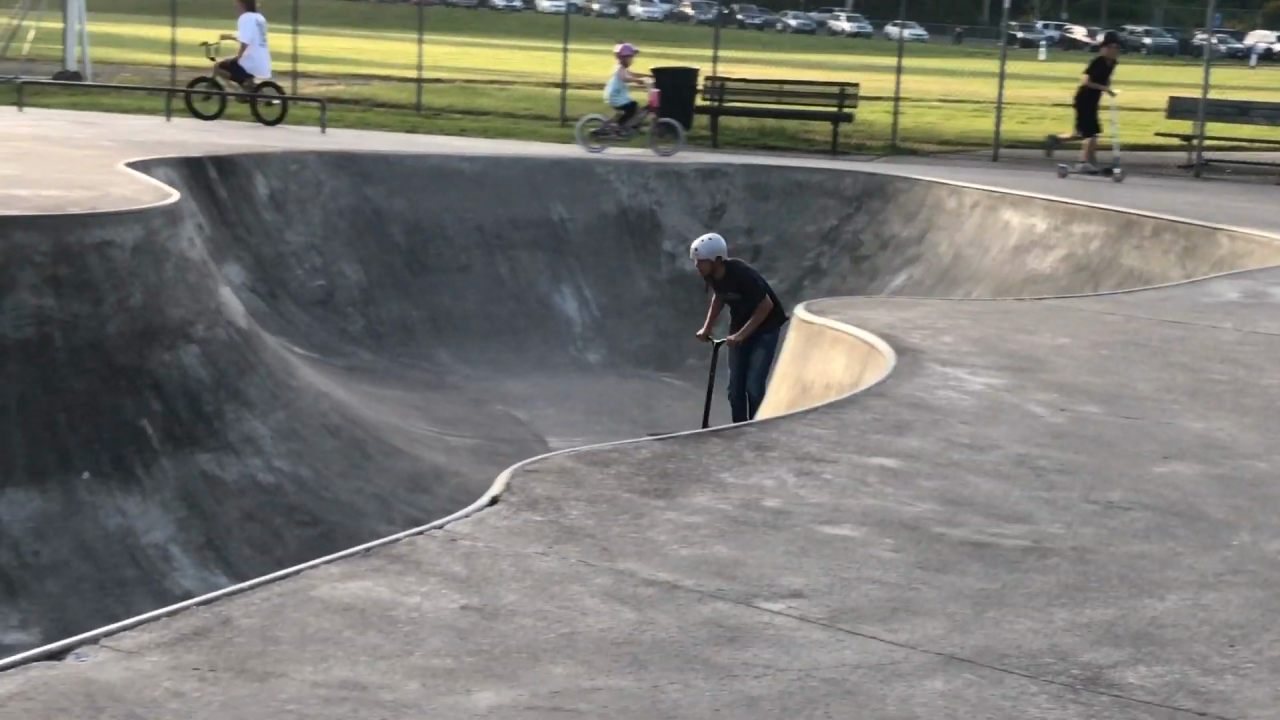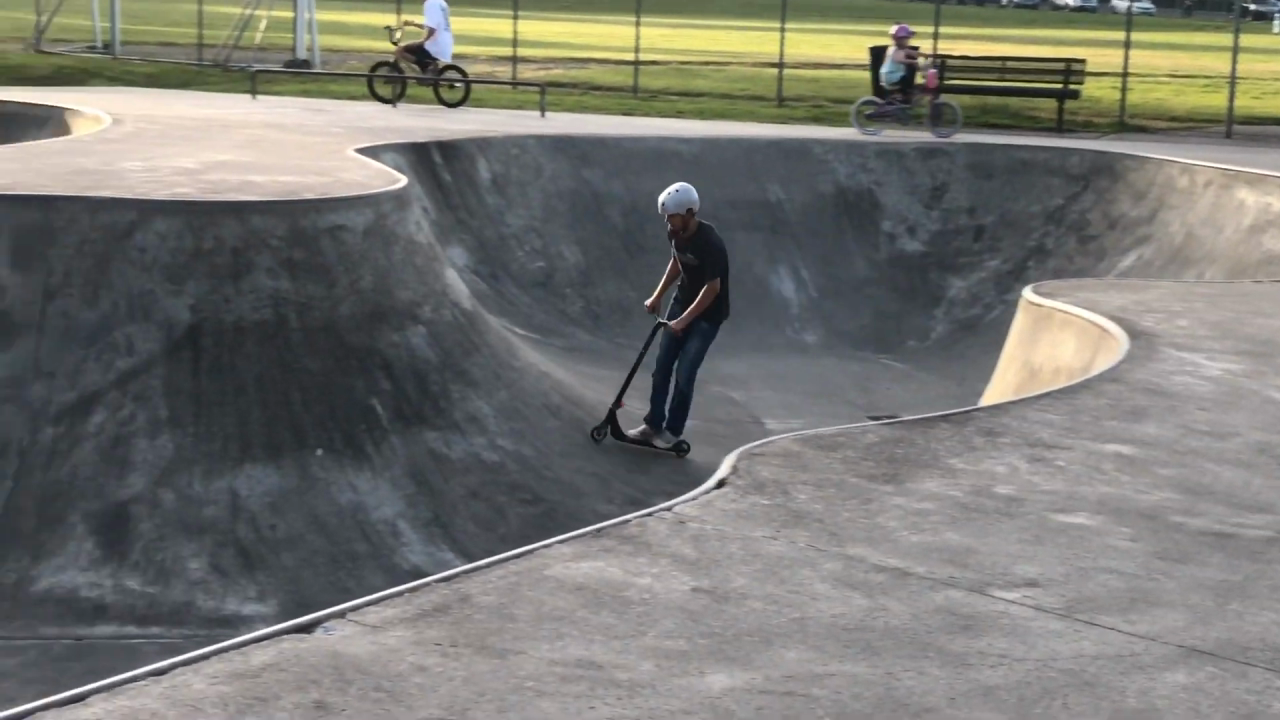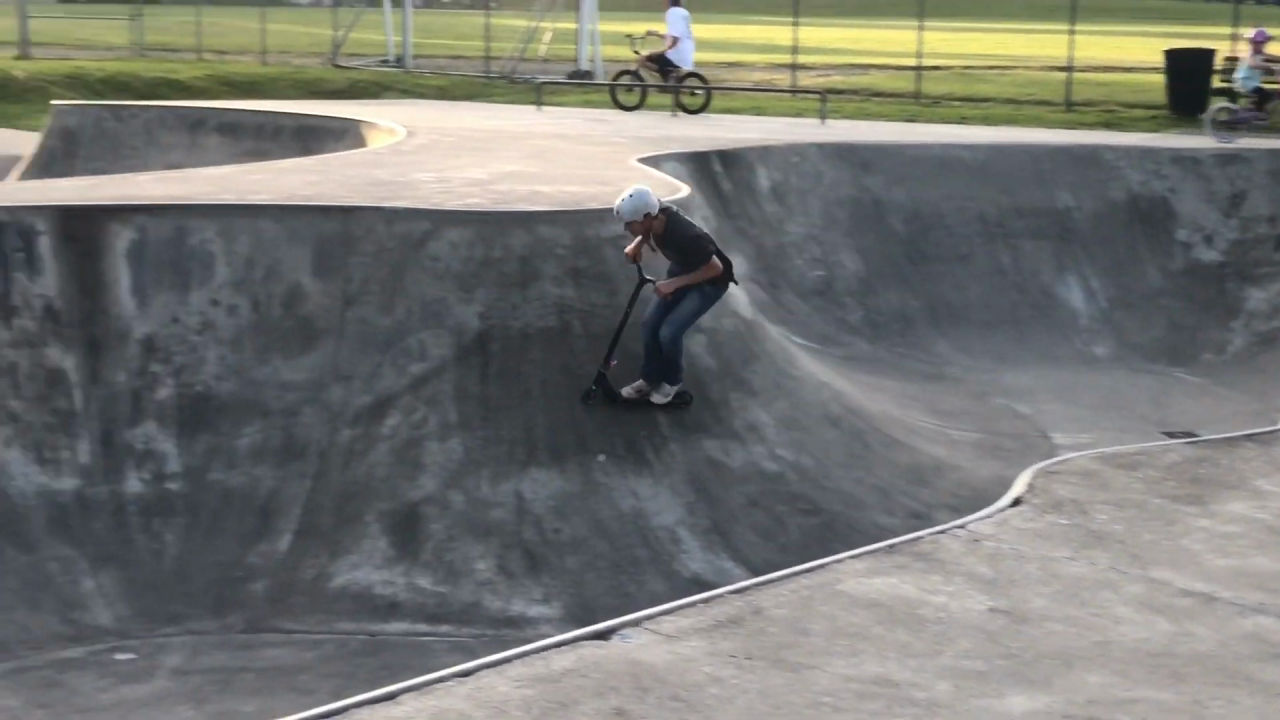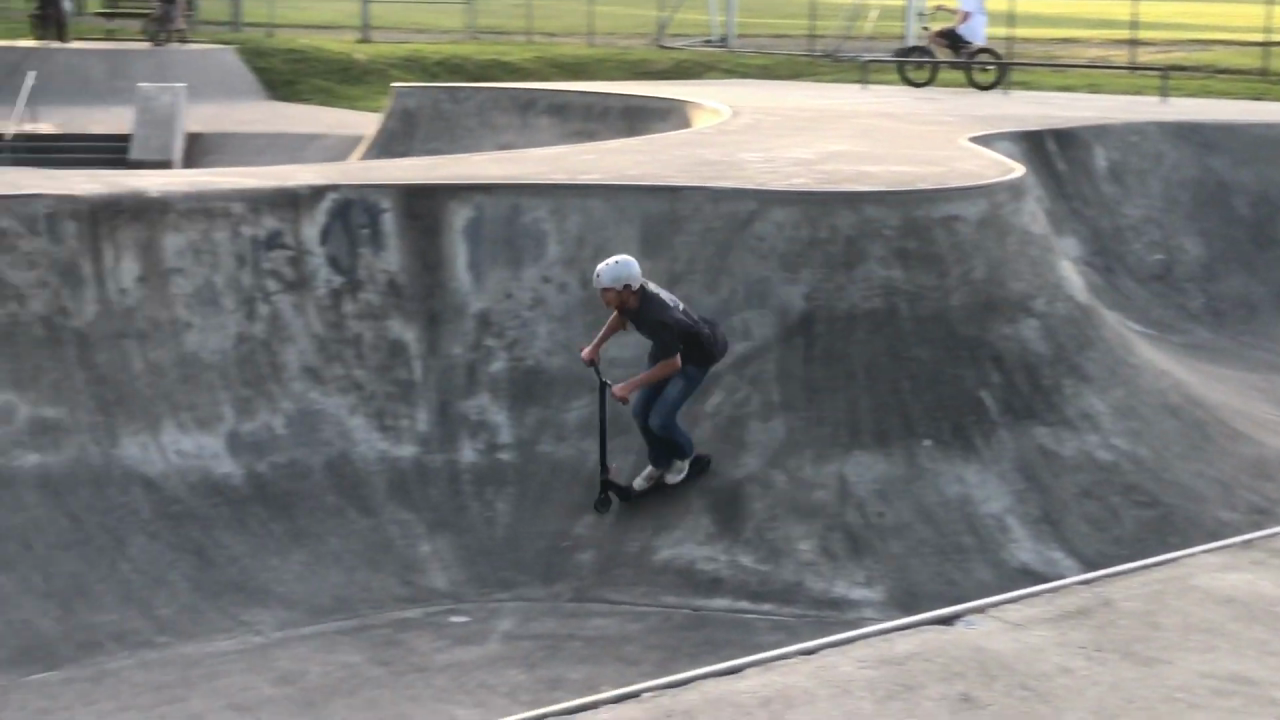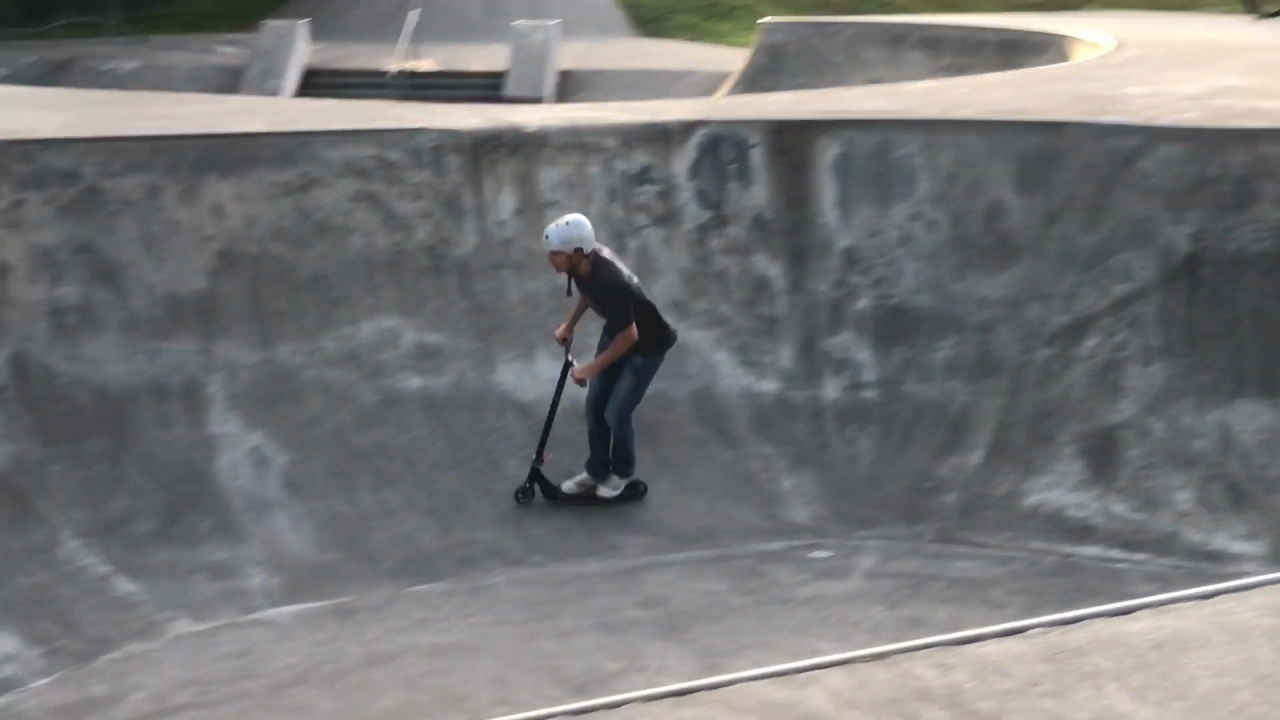
dt=0.3s
person 1, frame 1
left shoulder: (742, 274)
right shoulder: (711, 275)
left elbow: (767, 305)
left wrist: (742, 334)
right wrist: (707, 326)
left hip: (765, 327)
right hip: (741, 325)
left knee: (754, 388)
right knee: (735, 390)
person 1, frame 2
left shoulder: (709, 242)
right shoulder: (676, 233)
left elbow: (713, 287)
left wrist: (684, 320)
right wrist: (658, 295)
left hip: (707, 315)
right hip: (683, 302)
left knee: (684, 376)
right knee: (662, 368)
left ankle: (673, 431)
right ankle: (654, 425)
person 1, frame 3
left shoulder: (683, 236)
right shoulder: (658, 213)
left elbow: (715, 267)
left wrist: (674, 284)
right wrist: (637, 244)
left hip: (711, 281)
right hip: (684, 268)
left knee: (669, 332)
right knee: (651, 321)
left ankle: (671, 380)
right ankle: (649, 379)
person 1, frame 4
left shoulder: (657, 318)
right shoulder: (634, 292)
left elbow: (672, 364)
right elbow: (620, 314)
left wrist: (628, 386)
right wrist: (595, 346)
left hip: (695, 358)
right hip: (671, 345)
left knee: (659, 419)
right knee: (640, 409)
left ankle: (683, 453)
right ankle: (660, 461)
person 1, frame 5
left shoulder: (608, 284)
right shoulder: (589, 260)
left elbow: (630, 336)
left wrist: (591, 368)
right wrist: (570, 324)
left hip: (645, 344)
right hip: (616, 333)
left knee: (615, 414)
right knee: (594, 407)
left ankle: (621, 472)
right ankle: (596, 471)
